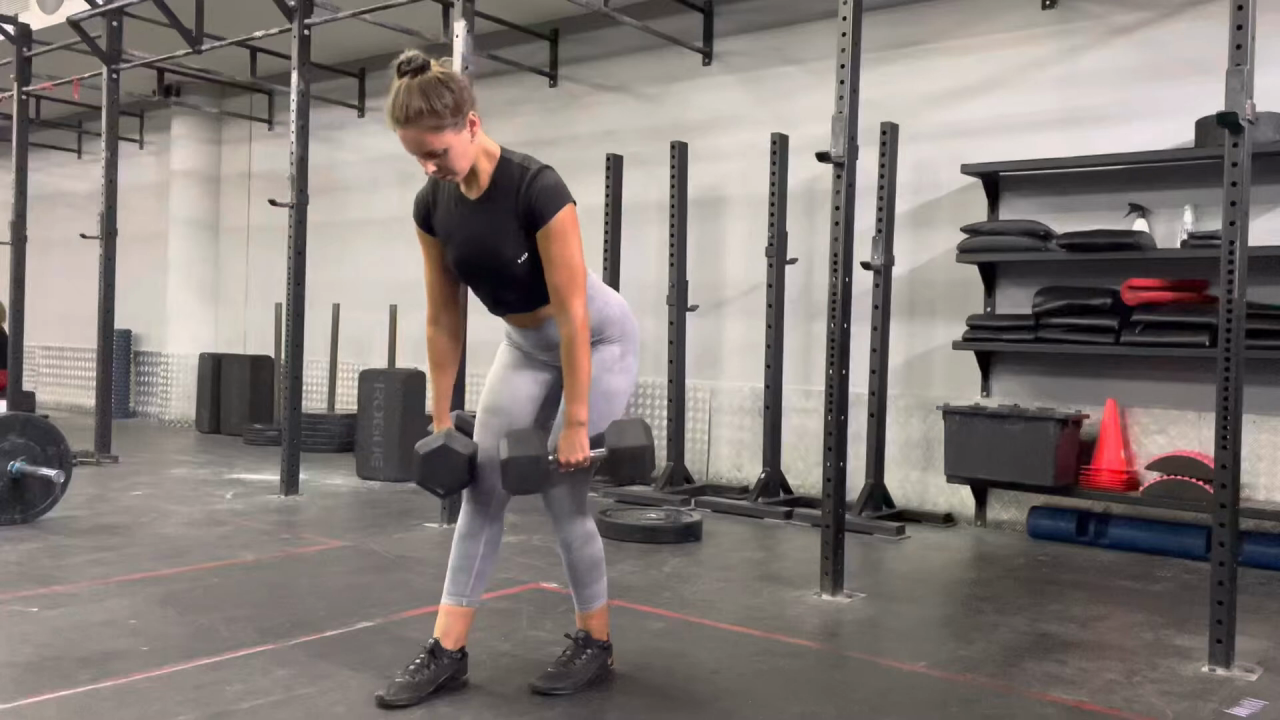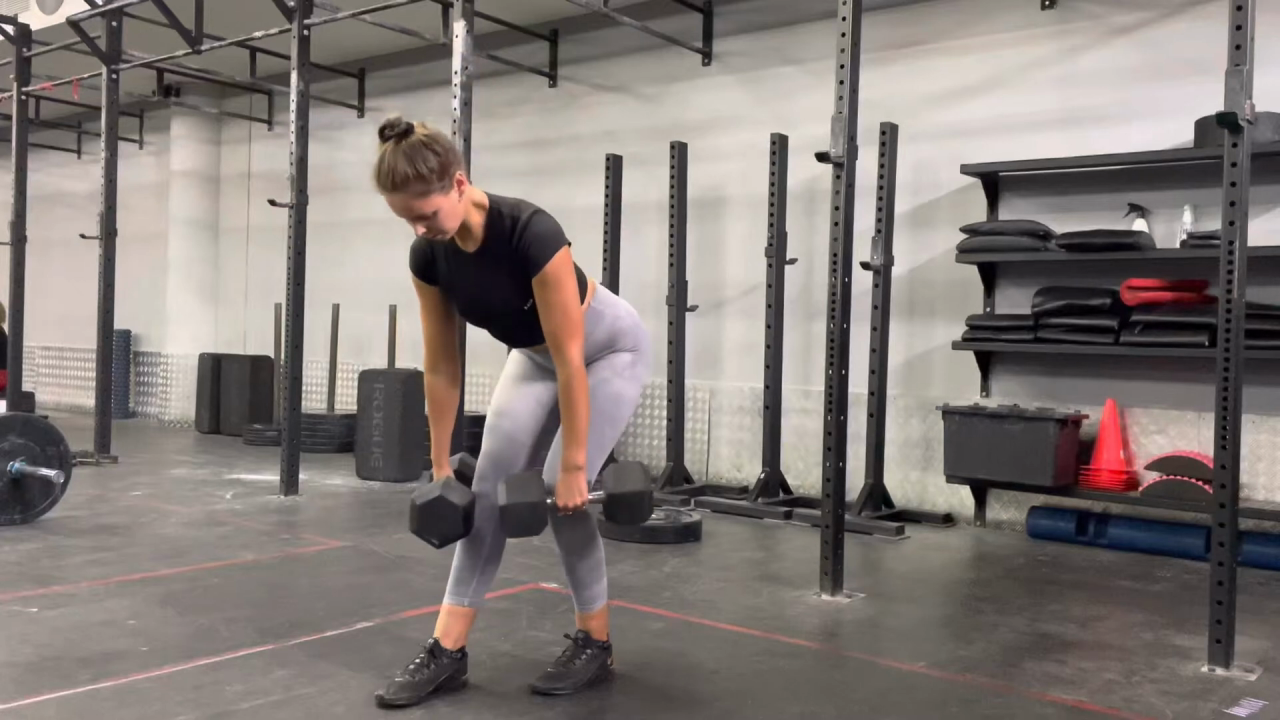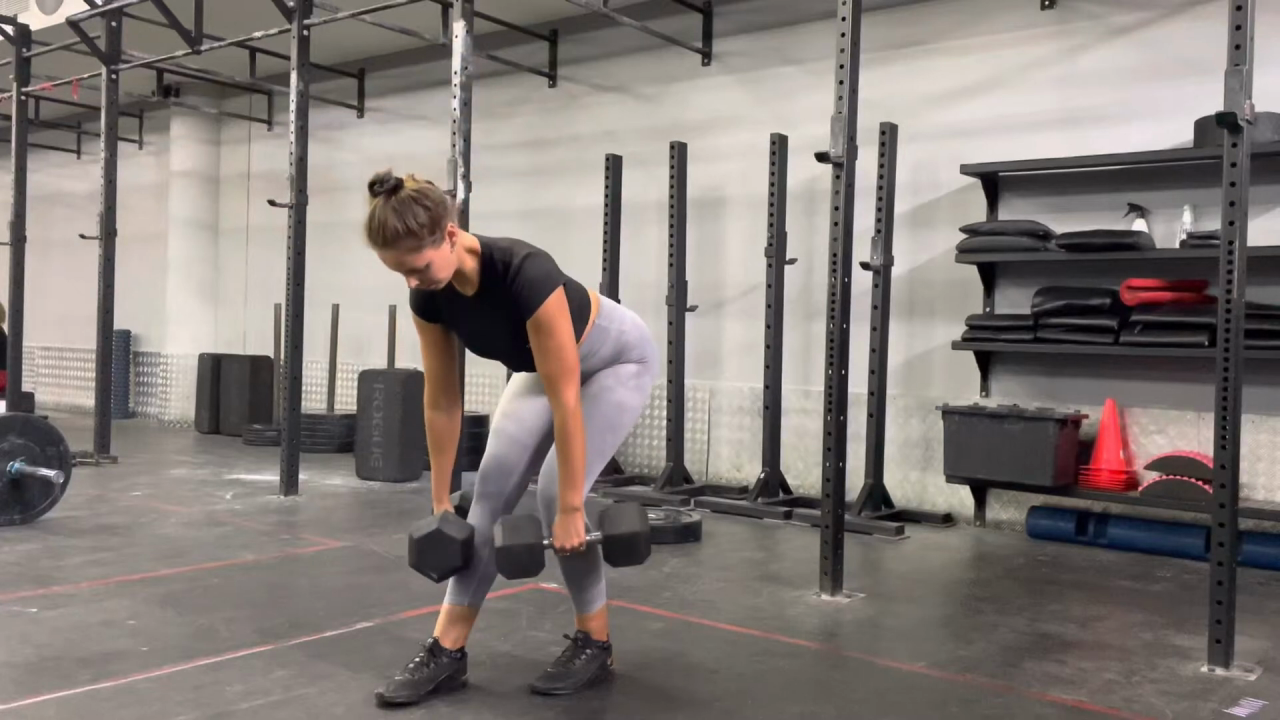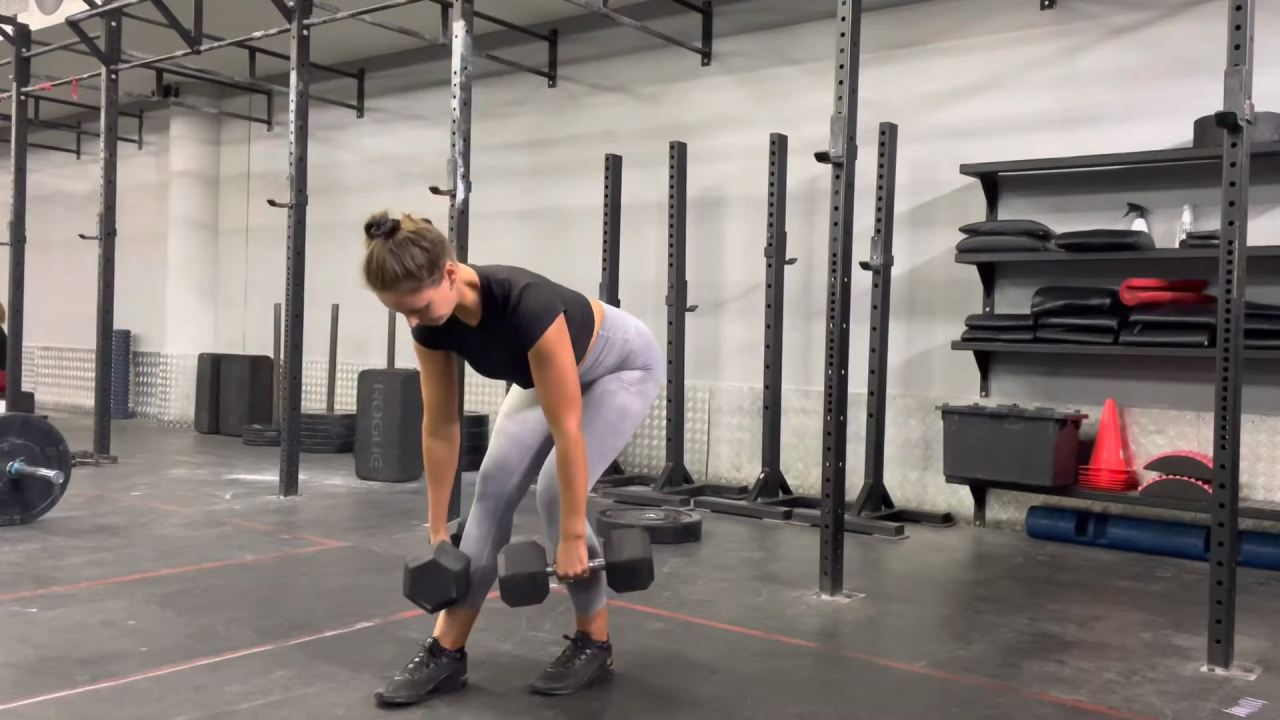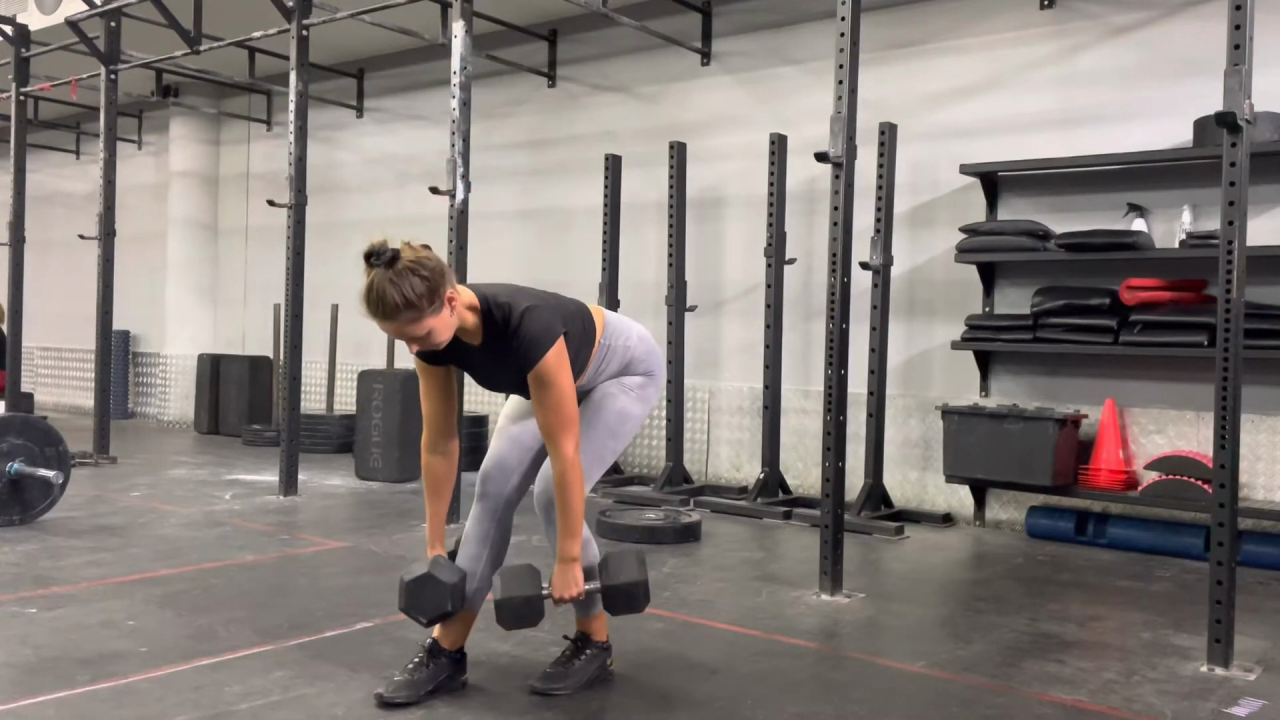
dt=0.5s
person 1, frame 1
left shoulder: (537, 188)
right shoulder: (432, 206)
left elbow: (572, 315)
right elbow: (443, 320)
left wrist: (576, 424)
right wrist: (441, 419)
left hip: (597, 338)
right hip: (524, 345)
left knee: (560, 488)
right knee: (482, 486)
left ankle: (596, 643)
right ankle: (447, 650)
person 1, frame 2
left shoulder: (531, 232)
right shoulder: (428, 256)
left elbow: (571, 358)
right elbow: (441, 366)
left wrist: (573, 466)
right wrist: (440, 463)
left hip: (608, 349)
right hip: (534, 356)
left knee: (559, 494)
right knee: (488, 489)
left ankle: (594, 642)
right ankle: (447, 650)
person 1, frame 3
left shoulder: (526, 274)
right shoulder: (430, 296)
left elbow: (566, 402)
right elbow: (442, 402)
left wrist: (571, 508)
right wrist: (440, 501)
left hip: (618, 360)
right hip: (540, 366)
left knee: (554, 493)
right knee: (491, 488)
left ankle: (594, 642)
right ankle: (446, 651)
person 1, frame 4
left shoulder: (526, 302)
right shoulder: (433, 323)
left elbow: (568, 431)
right elbow: (440, 428)
left wrist: (573, 537)
right wrist: (438, 530)
left hip: (622, 366)
right hip: (547, 373)
left knee: (554, 492)
right knee: (493, 486)
left ankle: (595, 644)
right ankle: (446, 651)
person 1, frame 5
left shoulder: (526, 326)
right shoulder: (434, 333)
left elbow: (565, 455)
right elbow: (439, 443)
left wrist: (568, 561)
right wrist: (435, 546)
left hip: (625, 370)
right hip: (560, 374)
left knee: (551, 493)
right knee: (493, 487)
left ankle: (594, 643)
right ankle: (446, 651)
